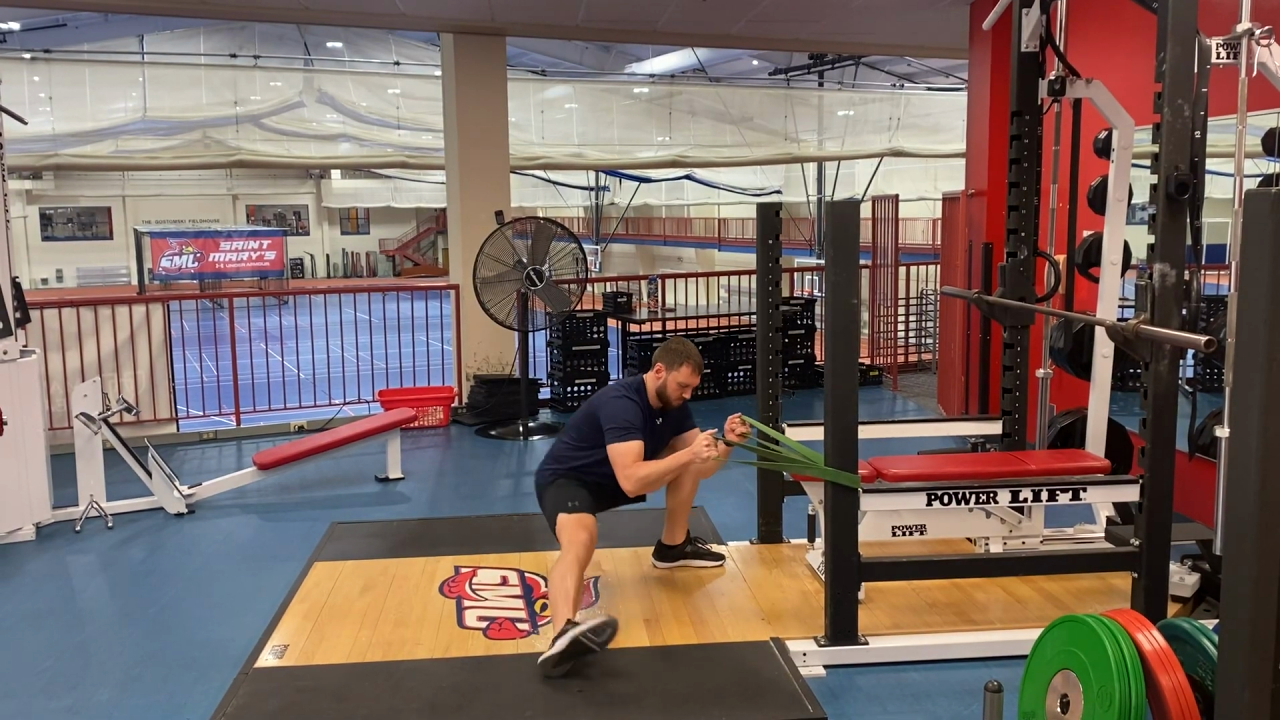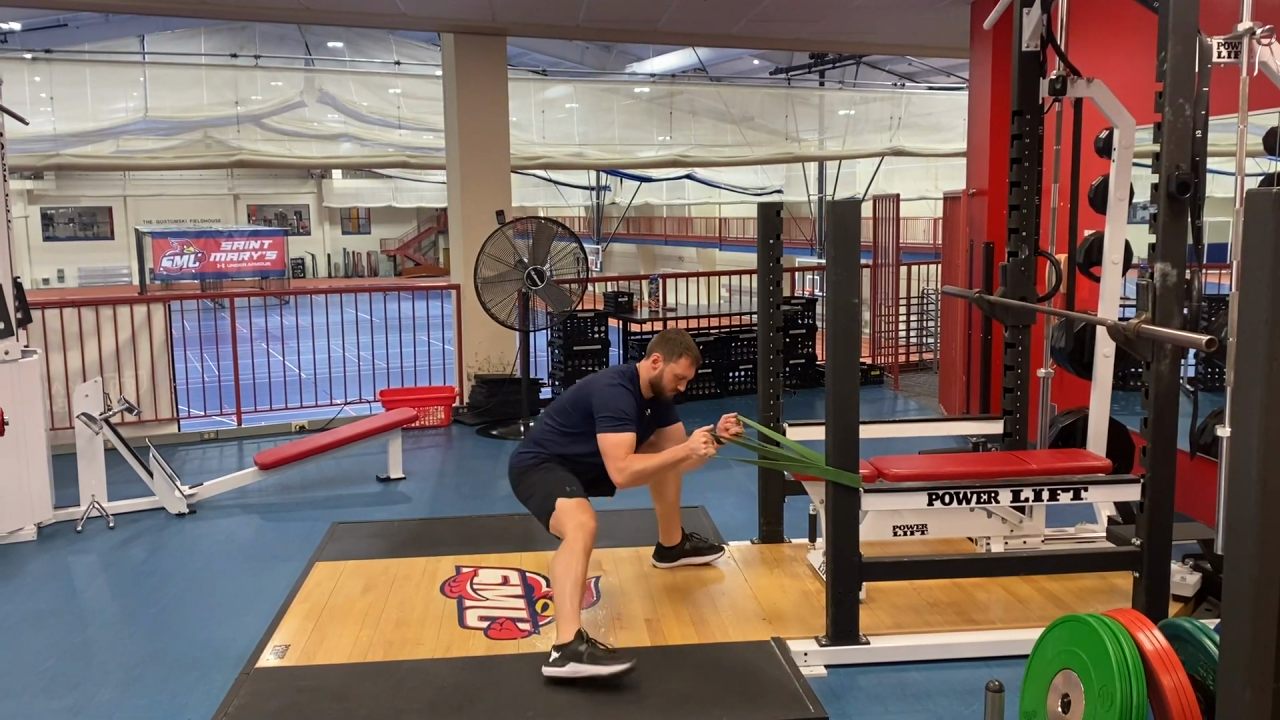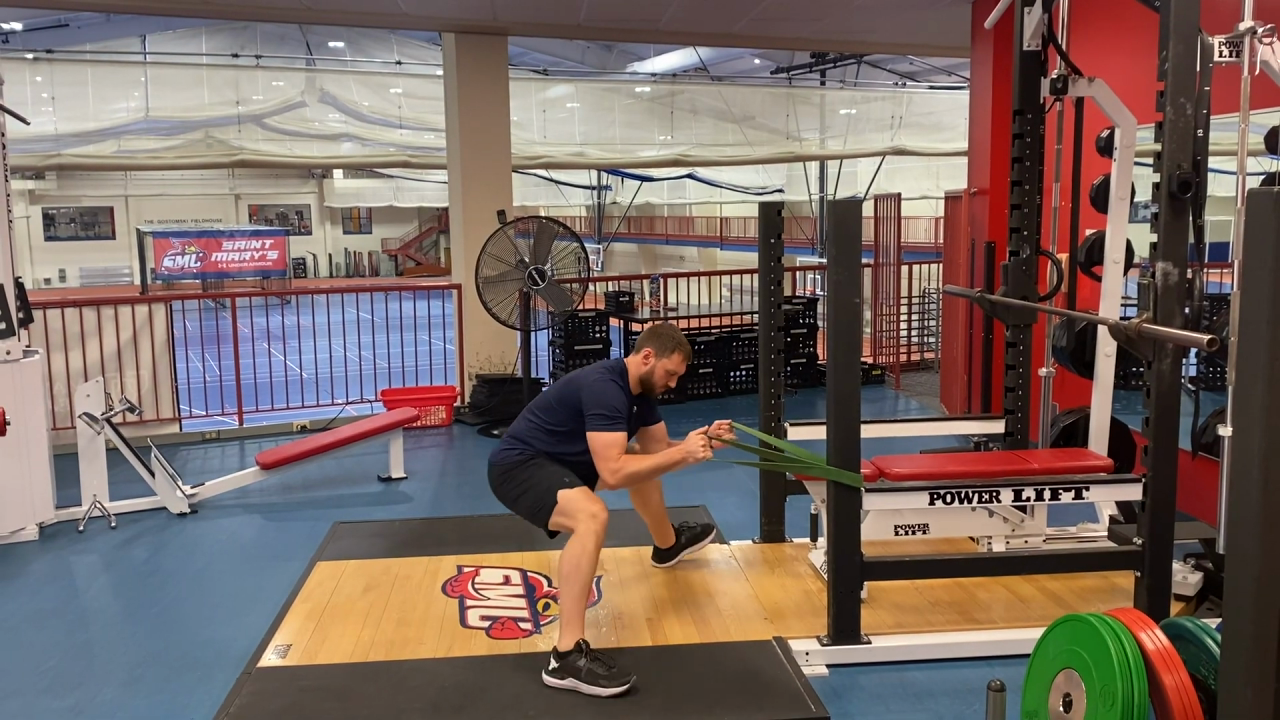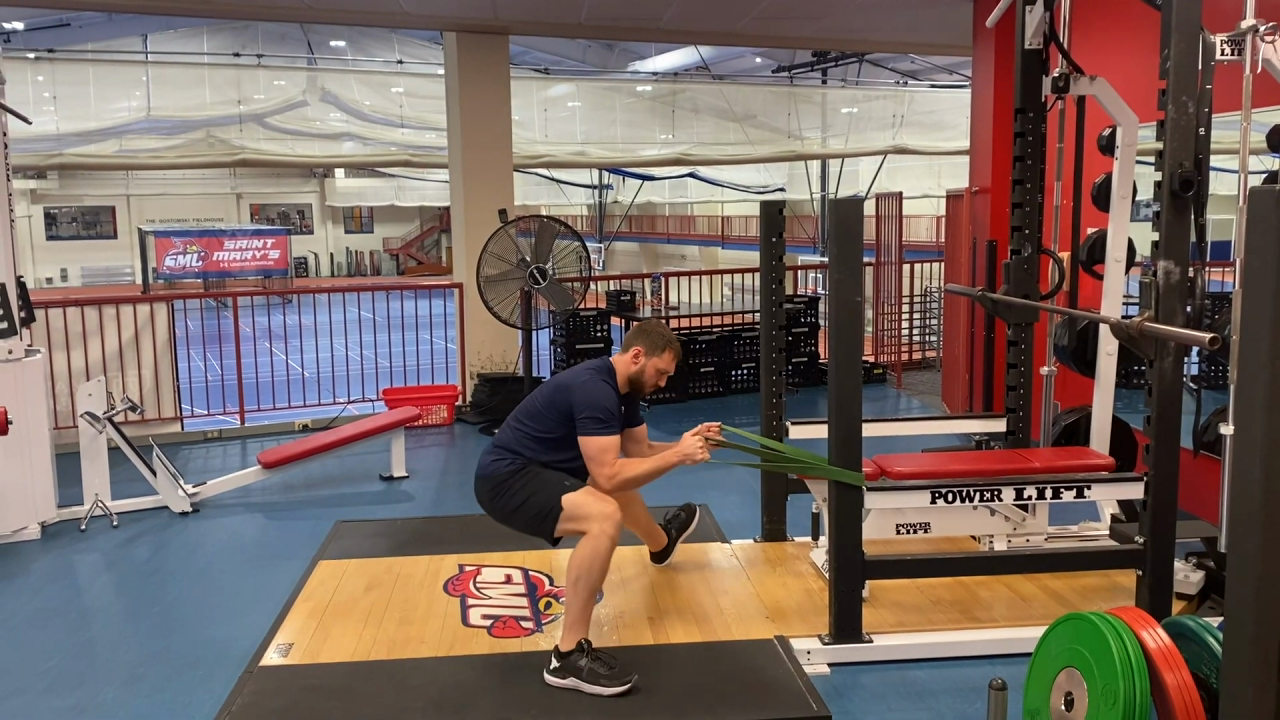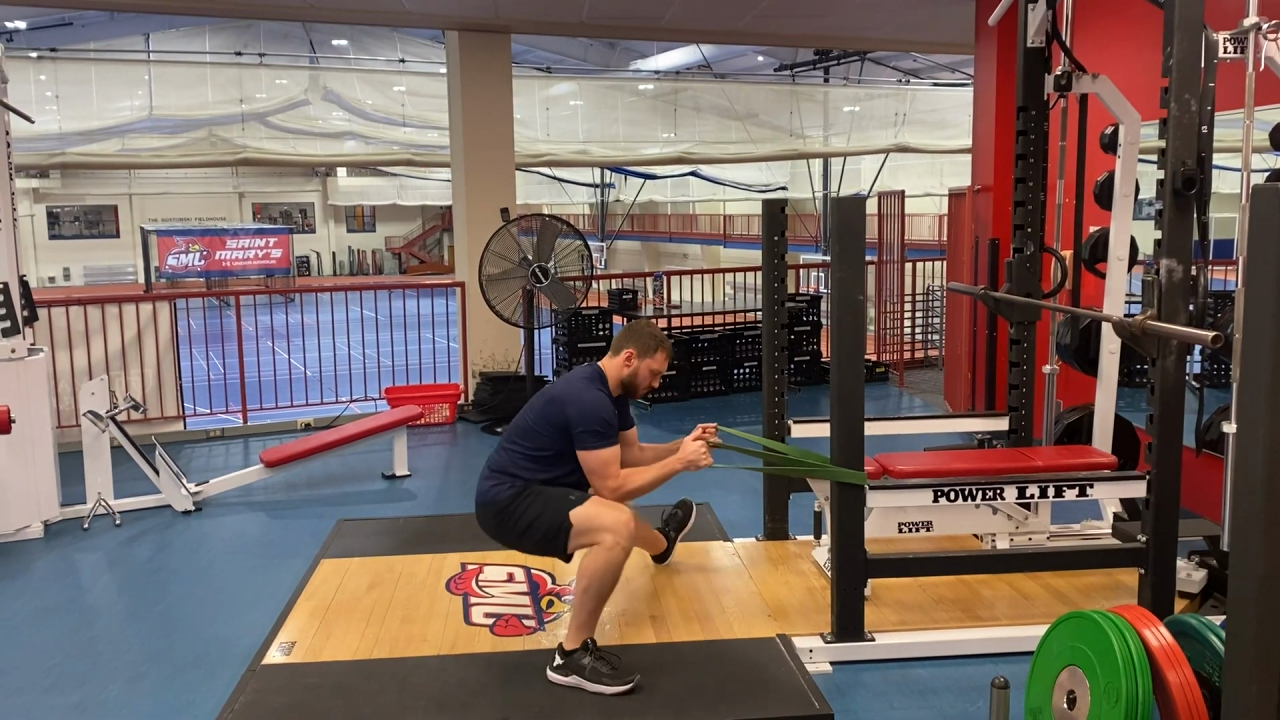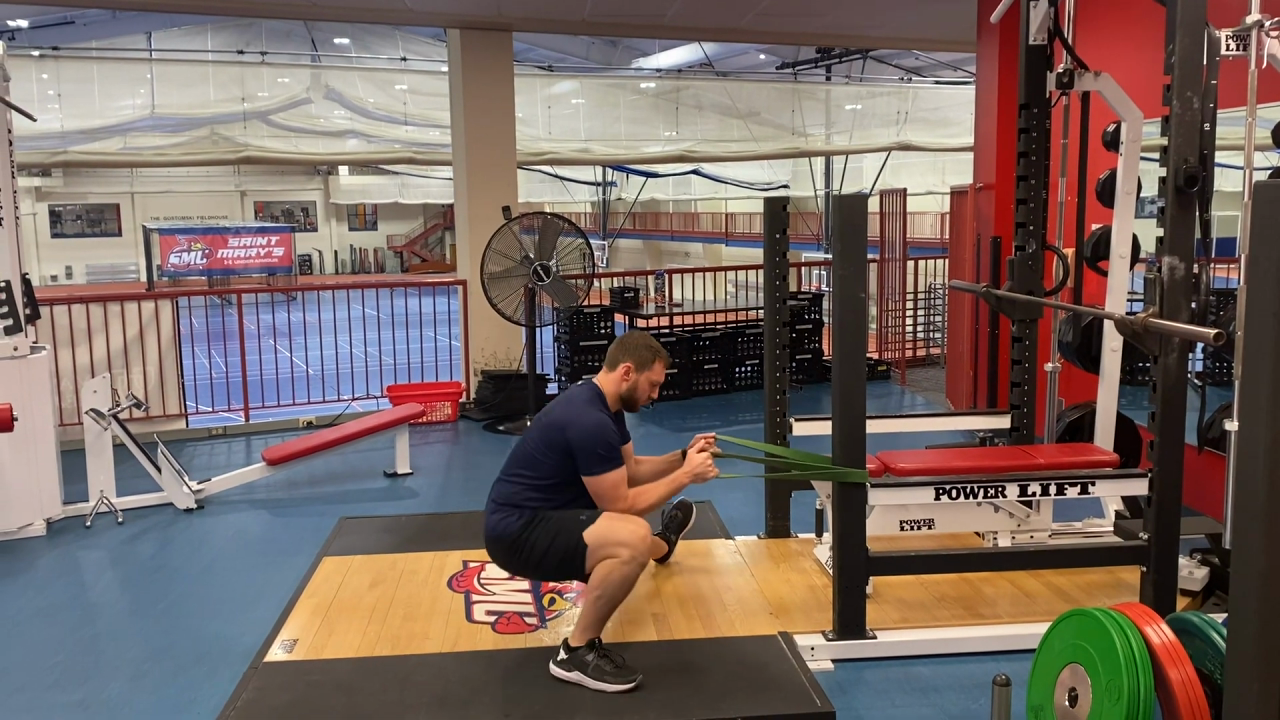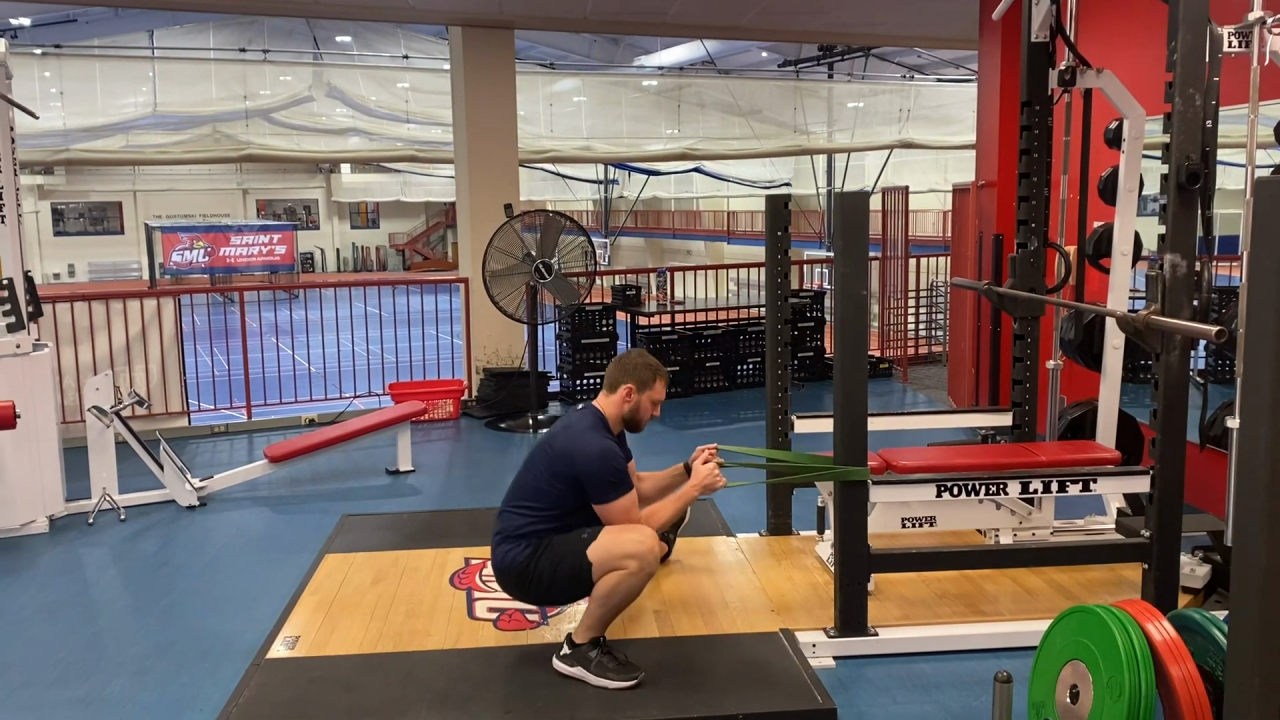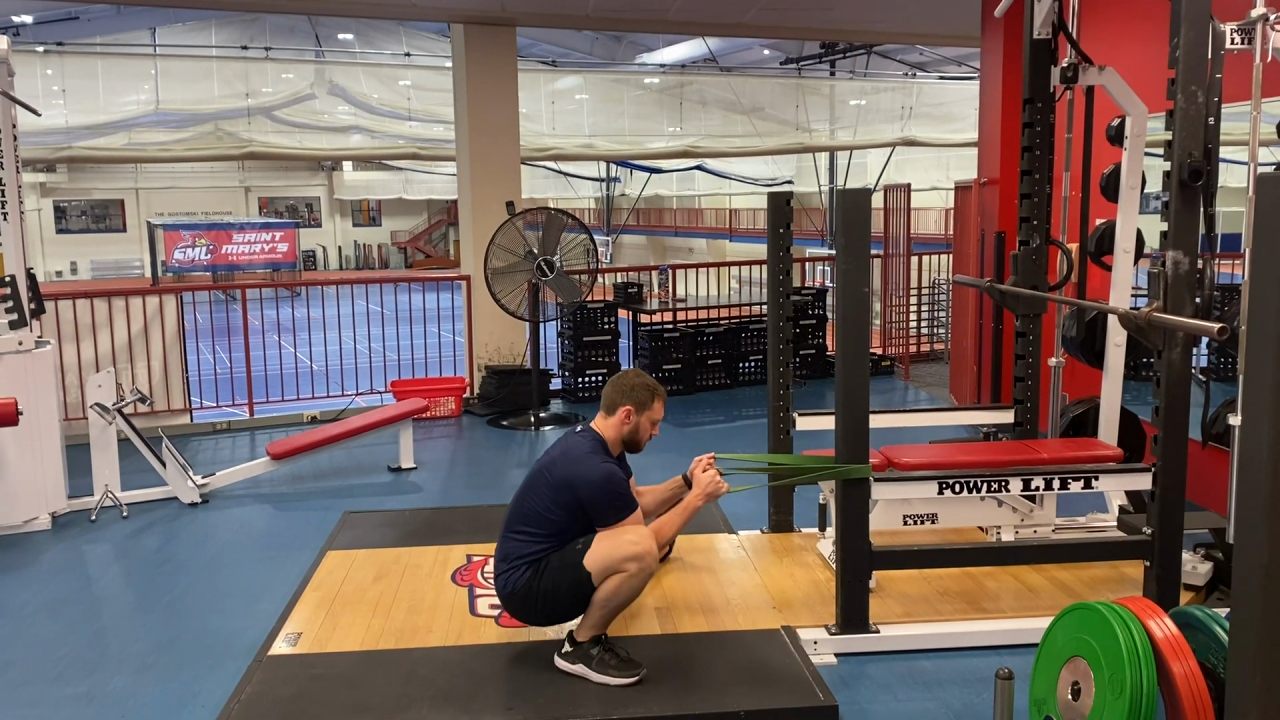
dt=0.2s
person 1, frame 1
left shoulder: (674, 404)
right shoulder: (621, 402)
left elbow: (697, 464)
right elbow: (631, 481)
left wrist: (725, 443)
right wrist: (689, 455)
left hip: (606, 478)
right hip: (564, 478)
left knee: (686, 462)
right knee: (580, 539)
left ankle: (673, 546)
right ankle: (564, 633)
person 1, frame 2
left shoulder: (657, 393)
right shoulder: (614, 390)
left elbow: (678, 453)
right elbow: (622, 472)
left wrist: (714, 439)
right wrist: (687, 450)
left hip: (584, 464)
right hip: (537, 465)
left knee: (664, 456)
right knee: (582, 525)
left ankle: (672, 546)
right ankle: (567, 647)
person 1, frame 3
left shoulder: (639, 389)
right shoulder: (604, 387)
left elbow: (657, 450)
right elbow: (613, 473)
left wrist: (702, 442)
right wrist: (682, 453)
left hip: (557, 462)
right hip: (517, 466)
left knee: (641, 467)
right knee: (592, 517)
left ankle: (668, 545)
right ankle: (567, 657)
person 1, frame 4
left shoulder: (621, 387)
right shoulder: (594, 388)
left elbow: (639, 452)
right elbow: (608, 477)
left wrist: (688, 443)
right wrist: (676, 456)
left hip: (535, 470)
right hip: (506, 479)
left knee: (620, 492)
right knee: (605, 518)
left ankle: (662, 542)
right ankle: (569, 656)
person 1, frame 5
left shoulder: (607, 391)
right shoulder: (588, 399)
left elbow: (631, 456)
right elbow: (610, 487)
left wrist: (683, 446)
right wrist: (679, 463)
left hip: (530, 489)
right hip: (507, 504)
left knee: (616, 511)
right knee: (618, 527)
left ankle: (660, 543)
right ankle: (573, 654)
person 1, frame 6
left shoulder: (599, 404)
right shoulder: (589, 422)
left elbow: (630, 470)
right elbow: (620, 506)
left wrist: (683, 457)
right wrist: (686, 475)
left hip: (533, 516)
right hip: (516, 534)
right knee: (635, 539)
left ankle: (661, 546)
right ankle: (577, 651)
person 1, frame 7
left shoulder: (596, 424)
right shoulder: (593, 448)
left elbow: (633, 488)
right elbow: (634, 524)
left wrist: (686, 470)
right wrist: (694, 489)
left hip: (540, 541)
right hip: (524, 564)
right knee: (642, 548)
left ankle: (663, 546)
right ankle: (581, 648)
person 1, frame 8
left shoulder: (593, 441)
right shoulder: (595, 471)
left elbow: (635, 501)
right elbow: (641, 542)
left wrist: (686, 481)
right wrist: (697, 498)
left hip: (543, 557)
right hip: (526, 585)
right knee: (641, 548)
left ankle: (664, 547)
right ankle: (583, 646)
